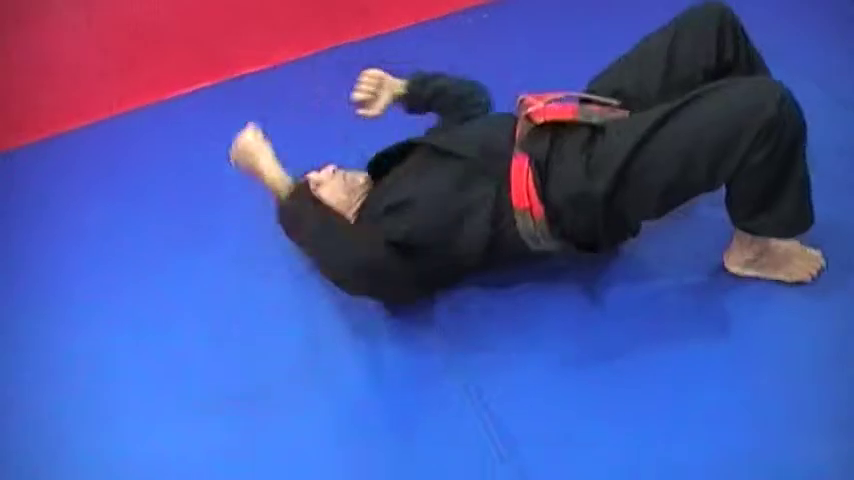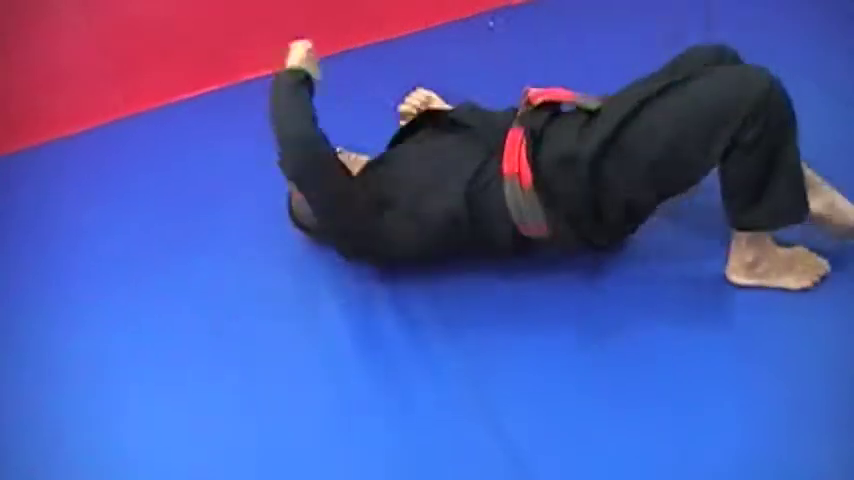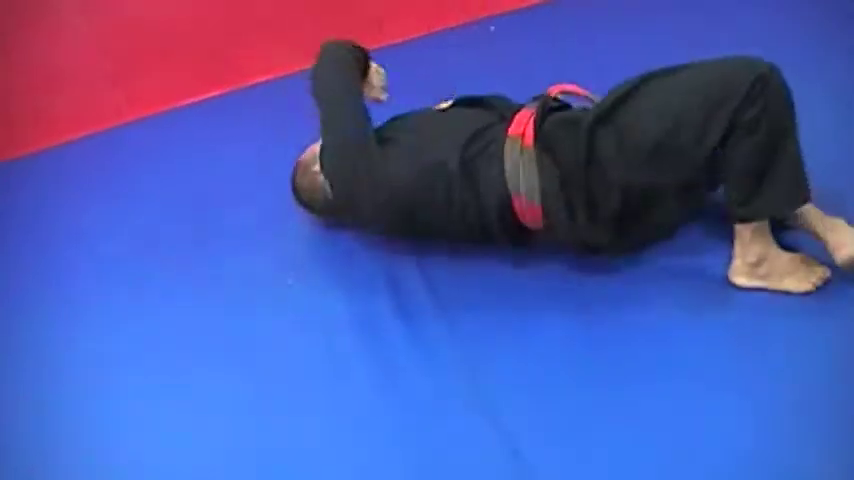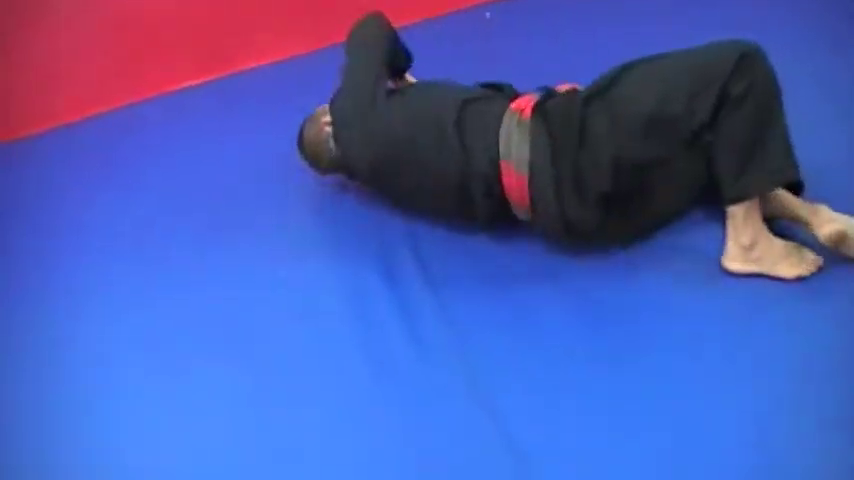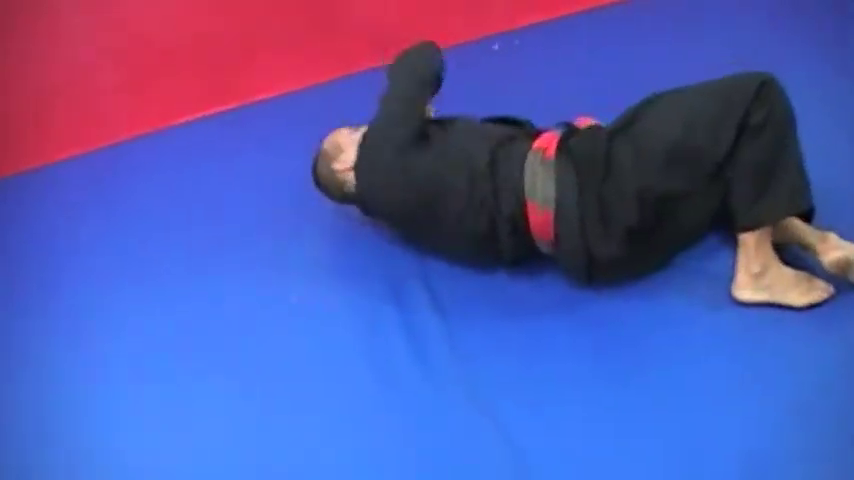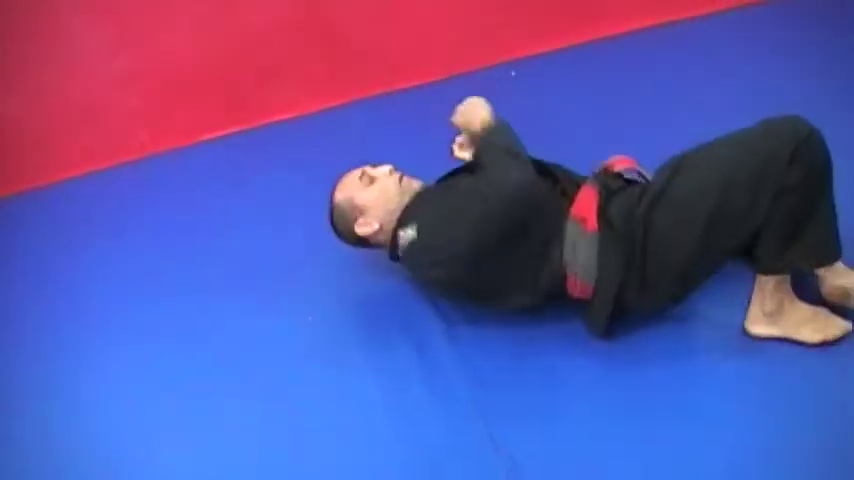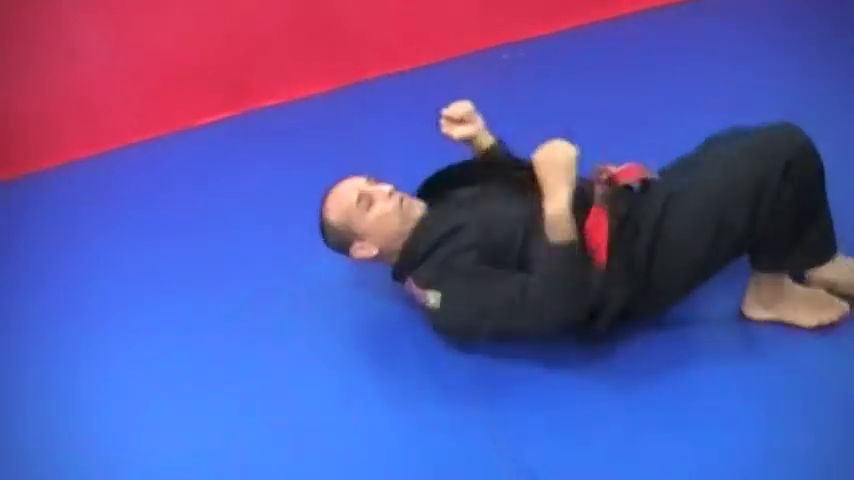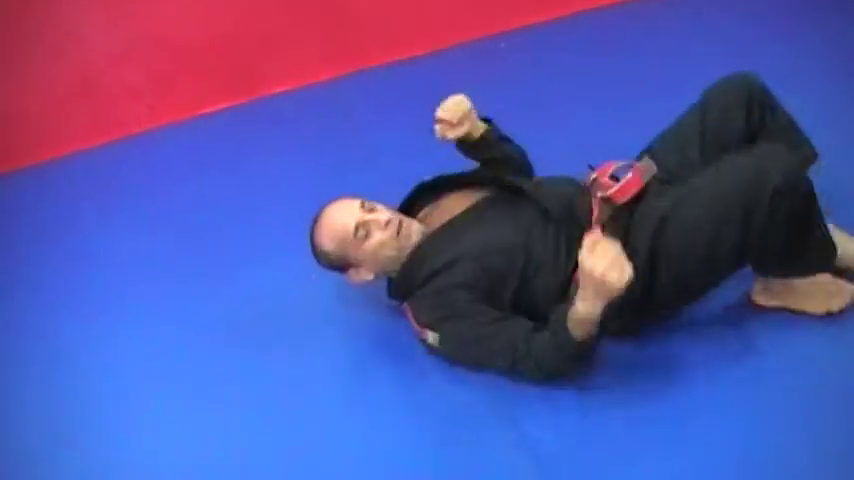
dt=0.2s
person 1, frame 1
left shoulder: (400, 169)
right shoulder: (379, 236)
left elbow: (470, 98)
right elbow: (365, 268)
left wrist: (401, 87)
right wrist: (277, 180)
left hip: (577, 122)
right hip: (586, 188)
right knee: (768, 106)
left ankle: (764, 173)
right ankle: (754, 246)
person 1, frame 2
left shoulder: (419, 158)
right shoulder: (375, 228)
left elbow: (496, 127)
right elbow: (305, 157)
left wrist: (447, 110)
right wrist: (297, 76)
left hip: (569, 136)
right hip: (573, 178)
left knee: (712, 66)
right knee: (754, 92)
left ankle: (803, 190)
right ankle: (753, 253)
person 1, frame 3
left shoulder: (411, 167)
right shoulder: (364, 184)
left elbow: (501, 117)
right elbow: (333, 77)
right wrist: (358, 70)
left hip: (575, 157)
right hip: (572, 170)
right knee: (753, 83)
right ankle: (754, 255)
person 1, frame 4
right shoulder: (364, 128)
right elbow: (369, 32)
right wrist: (396, 75)
left hip: (577, 199)
right knee: (738, 66)
left ankle: (802, 211)
right ankle: (746, 240)
person 1, frame 5
left shoulder: (396, 193)
right shoulder: (384, 163)
right elbow: (421, 62)
right wrist: (416, 105)
right hip: (589, 194)
right knee: (754, 96)
right ankle: (756, 269)
person 1, frame 6
left shoulder: (424, 233)
right shoulder: (434, 238)
right elbow: (522, 187)
left wrist: (483, 149)
right wrist: (486, 130)
left hip: (613, 228)
right hip: (629, 252)
right knee: (792, 142)
right ankle: (772, 305)
person 1, frame 7
left shoulder: (439, 206)
right shoulder: (444, 286)
right elbow: (555, 309)
left wrist: (484, 140)
right wrist: (558, 201)
left hip: (623, 212)
right hip: (634, 264)
left knee: (740, 145)
right knee: (785, 152)
right ankle: (771, 292)
person 1, frame 8
left shoulder: (432, 205)
right shoulder: (437, 307)
left elbow: (518, 173)
right elbow: (546, 358)
left wrist: (472, 129)
right wrist: (590, 303)
left hip: (620, 204)
right hip: (636, 262)
left knee: (740, 94)
right knee: (771, 175)
right ankle: (780, 283)
